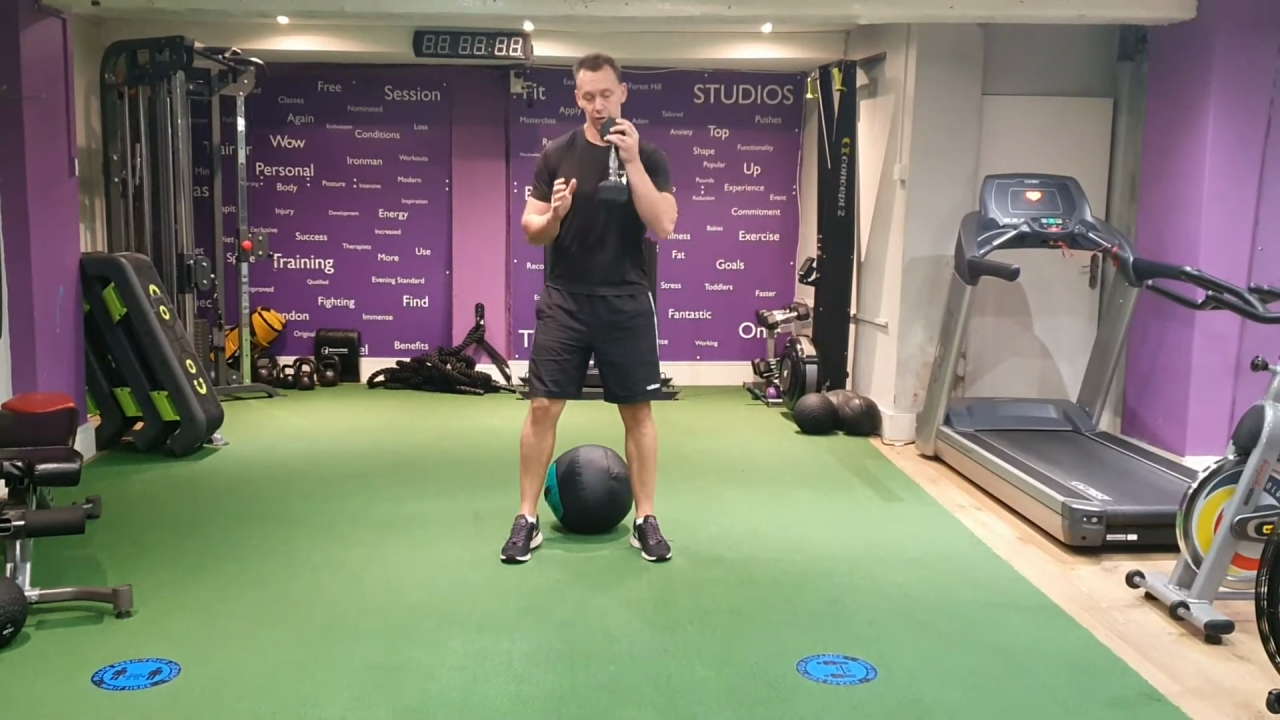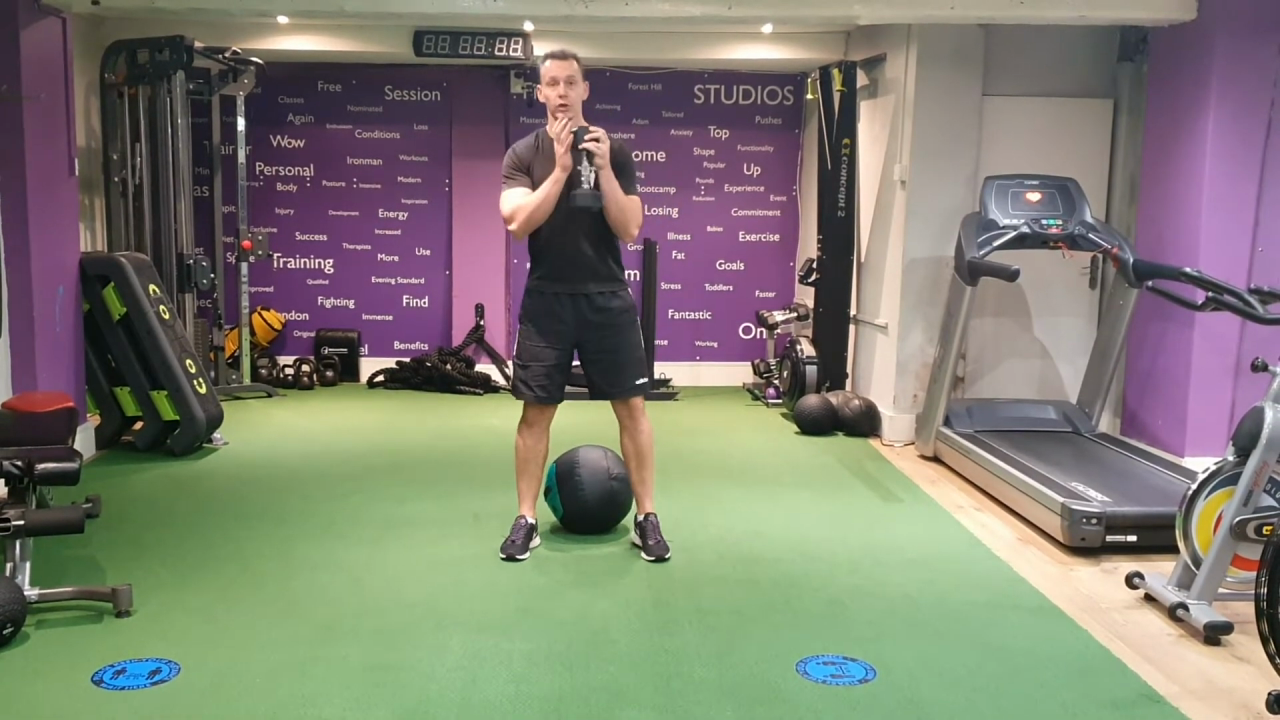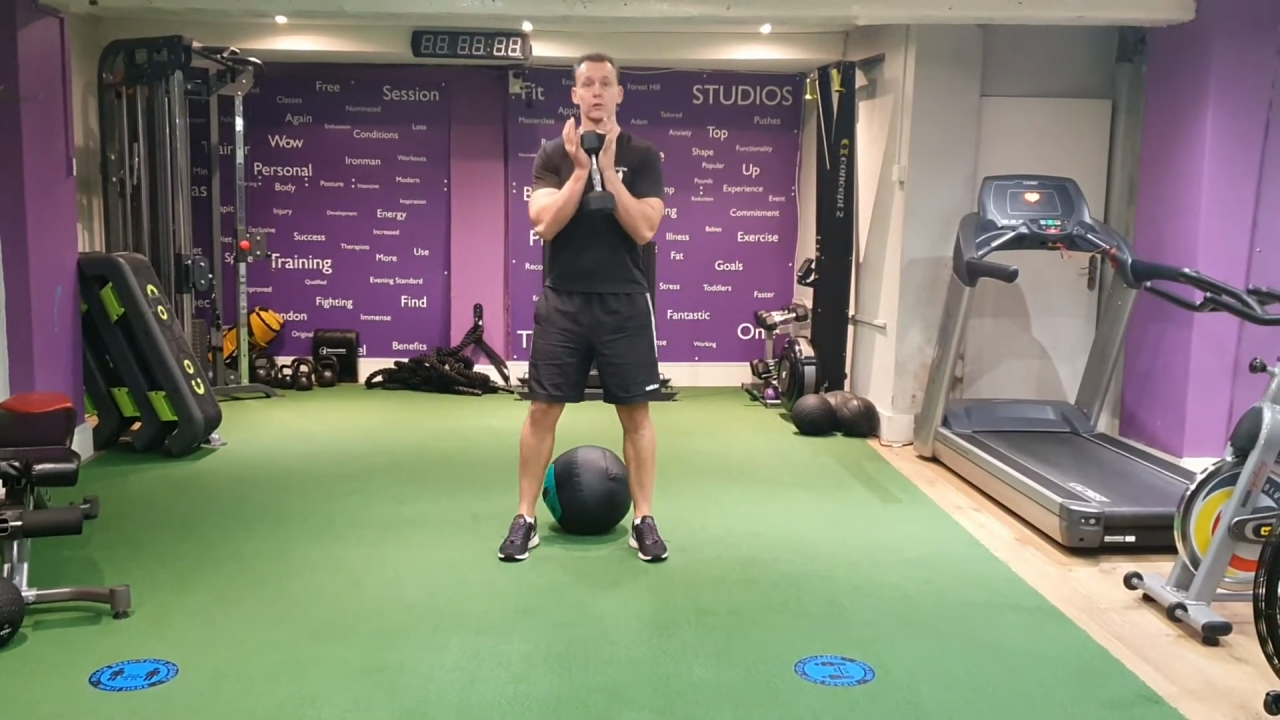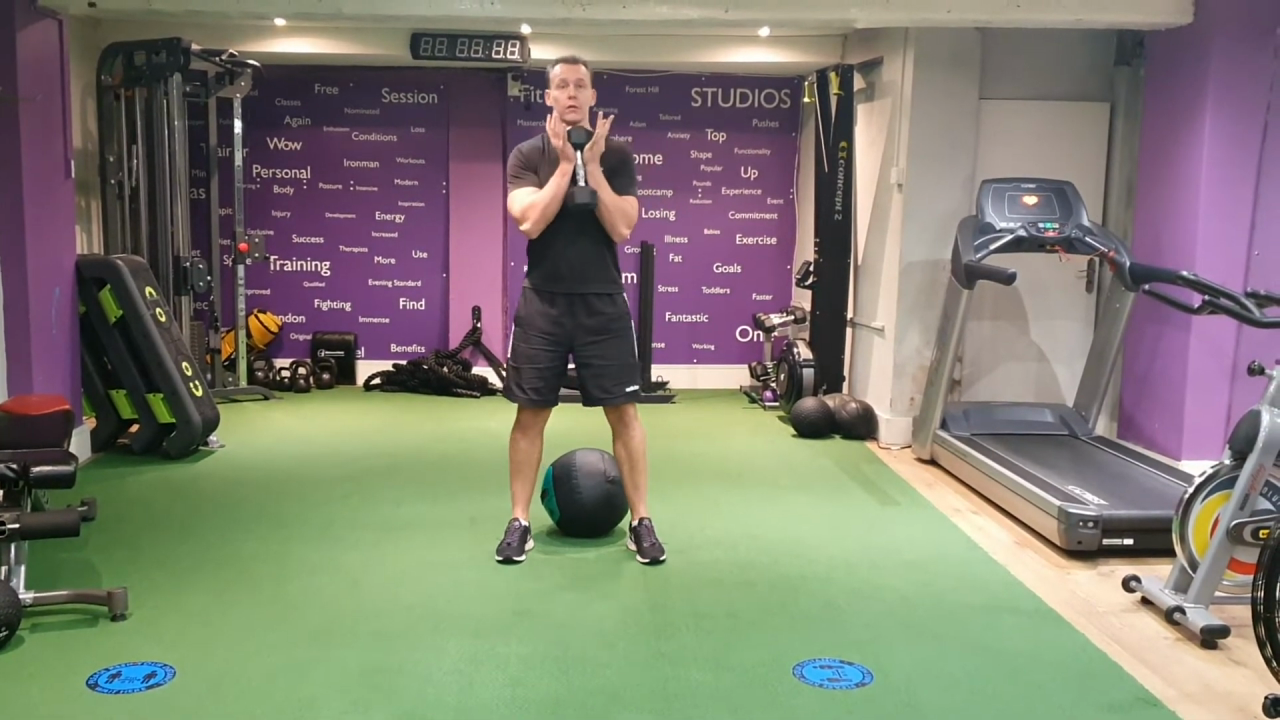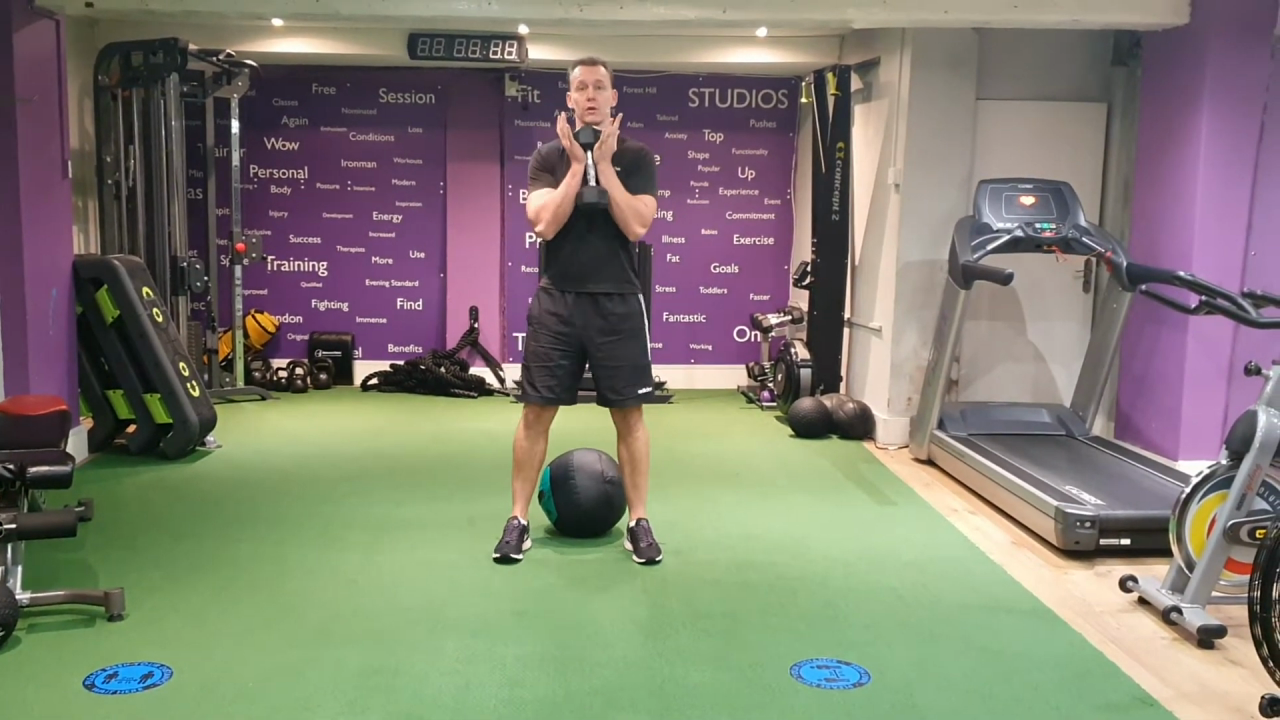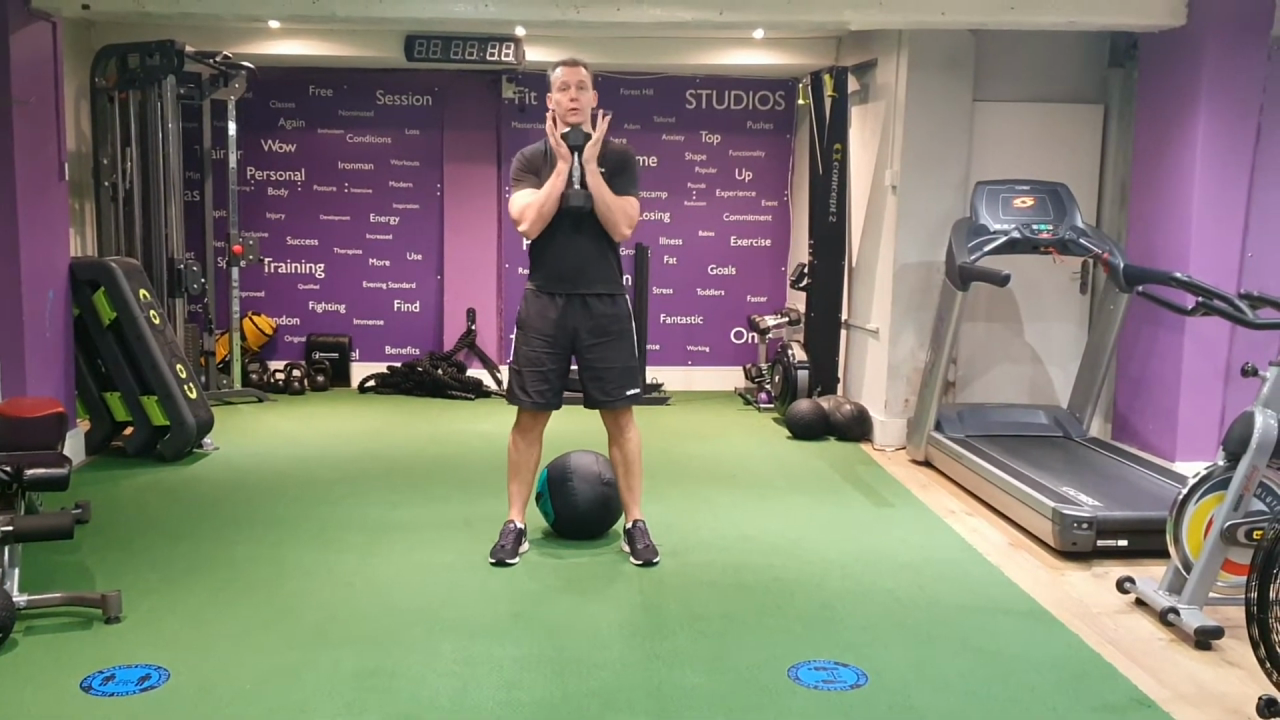
dt=0.5s
person 1, frame 1
left shoulder: (648, 155)
right shoulder: (556, 154)
left elbow: (662, 226)
right elbow: (533, 233)
left wrist: (632, 161)
right wrist: (555, 214)
left hip: (626, 300)
right hip: (565, 299)
left knee: (637, 410)
right knee: (543, 407)
left ankle: (645, 520)
right ankle: (527, 520)
person 1, frame 2
left shoulder: (615, 153)
right shoulder: (524, 153)
left elbow: (629, 229)
right elbow: (517, 223)
left wrist: (603, 167)
right wrist: (561, 169)
left hip: (607, 297)
right hip: (546, 299)
left knee: (632, 406)
right knee: (536, 411)
left ankle: (646, 518)
right ankle: (526, 520)
person 1, frame 3
left shoulder: (642, 155)
right shoulder: (552, 154)
left elbow: (645, 229)
right elbow: (544, 225)
left wrist: (609, 171)
right wrist: (580, 169)
left hip: (624, 301)
right hip: (563, 300)
left knee: (635, 411)
right knee: (543, 410)
left ankle: (643, 520)
right ankle: (525, 520)
person 1, frame 4
left shoulder: (617, 155)
right shoulder: (527, 155)
left elbow: (621, 228)
right elbow: (529, 223)
left wrist: (592, 165)
right wrist: (565, 164)
left hip: (602, 300)
right hip: (543, 301)
left knee: (623, 411)
right knee: (530, 413)
left ankle: (640, 521)
right ankle: (520, 521)
person 1, frame 5
left shoulder: (636, 156)
right shoulder: (548, 155)
left elbow: (637, 227)
right elbow: (544, 224)
left wrist: (603, 164)
right wrist: (577, 164)
left hip: (618, 300)
right hip: (558, 300)
left knee: (629, 413)
right knee: (537, 411)
left ankle: (638, 522)
right ankle: (519, 520)
person 1, frame 6
left shoulder: (619, 157)
right shoulder: (530, 158)
left elbow: (622, 228)
right elbow: (527, 224)
left wrist: (590, 165)
right wrist: (563, 164)
left hip: (605, 302)
right hip: (545, 301)
left knee: (619, 414)
right knee: (530, 415)
left ankle: (634, 523)
right ankle: (515, 524)
